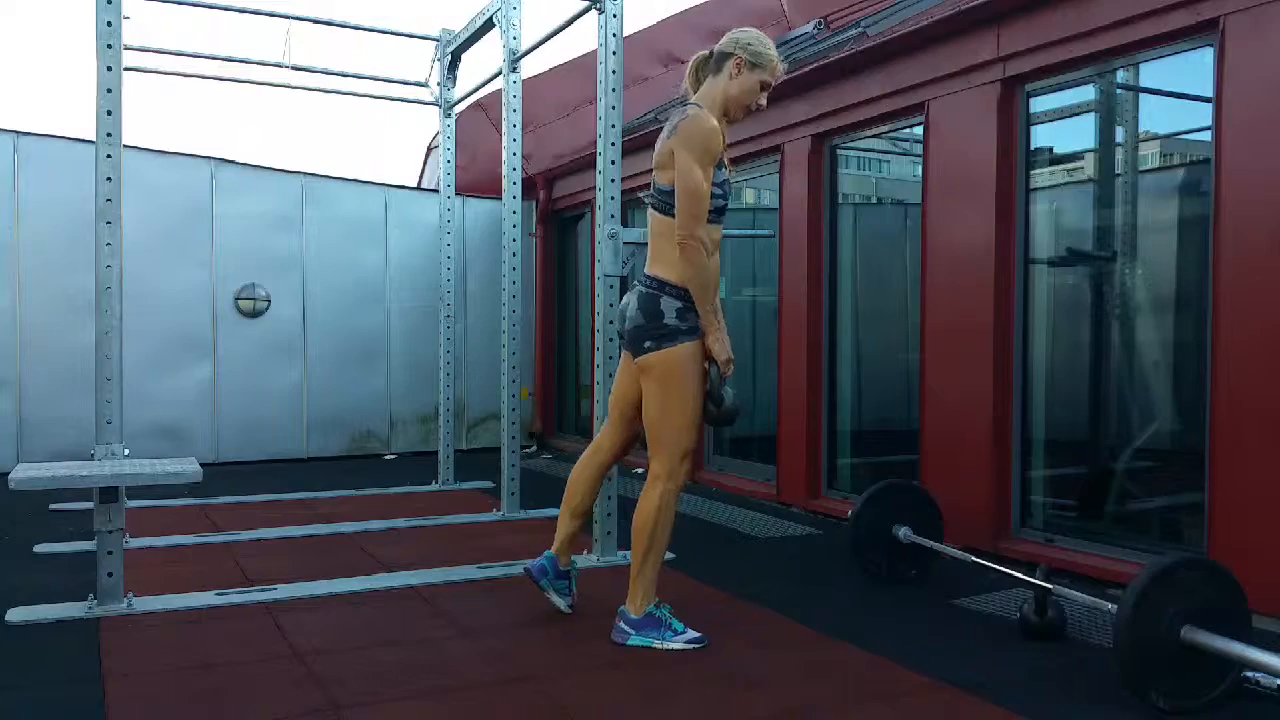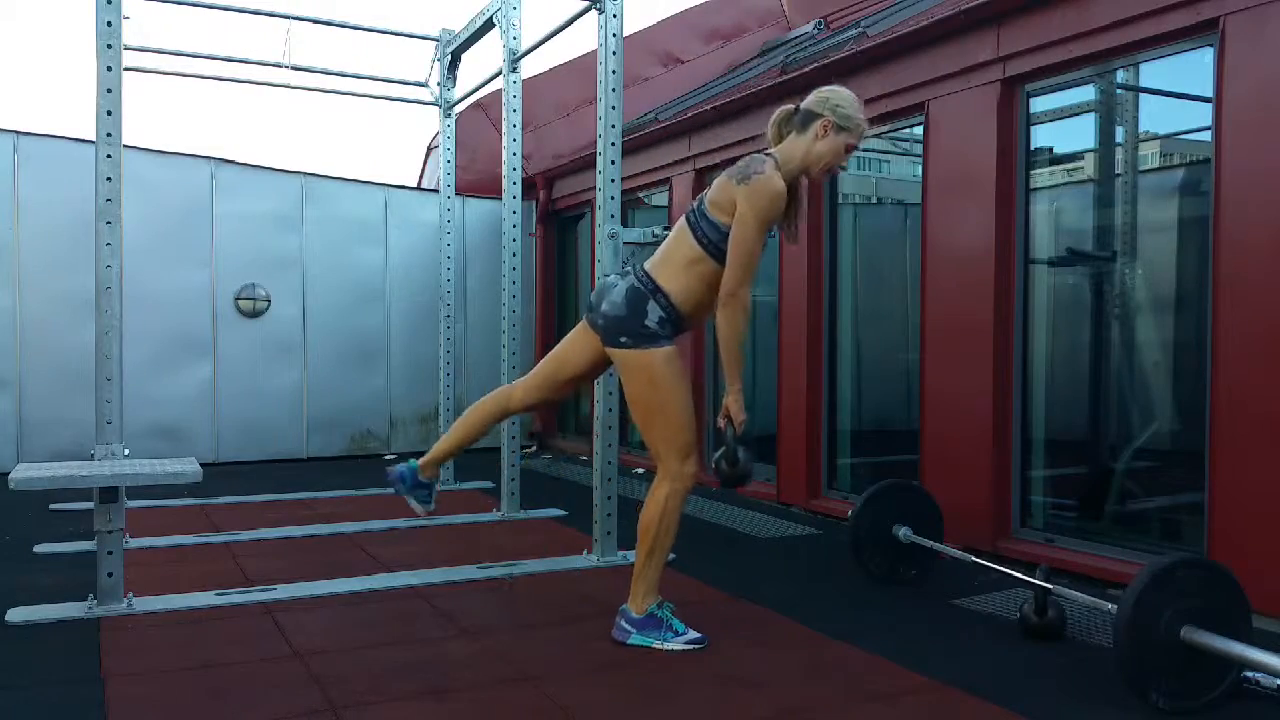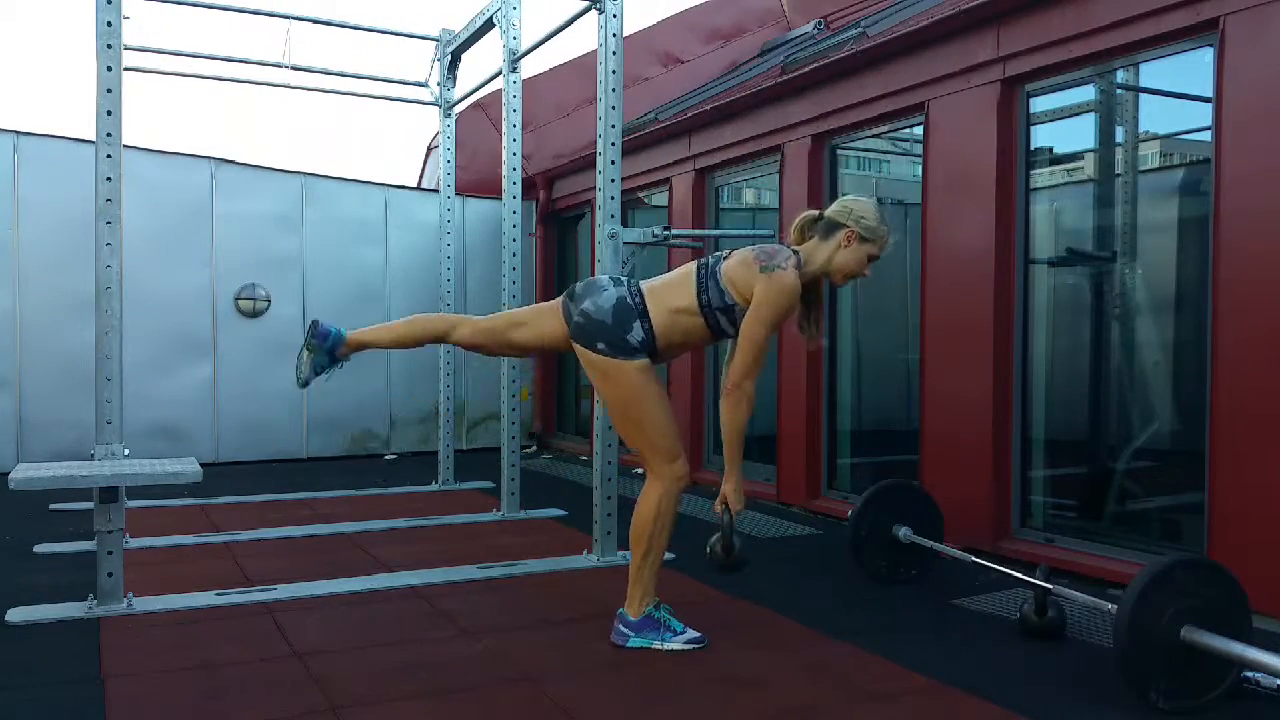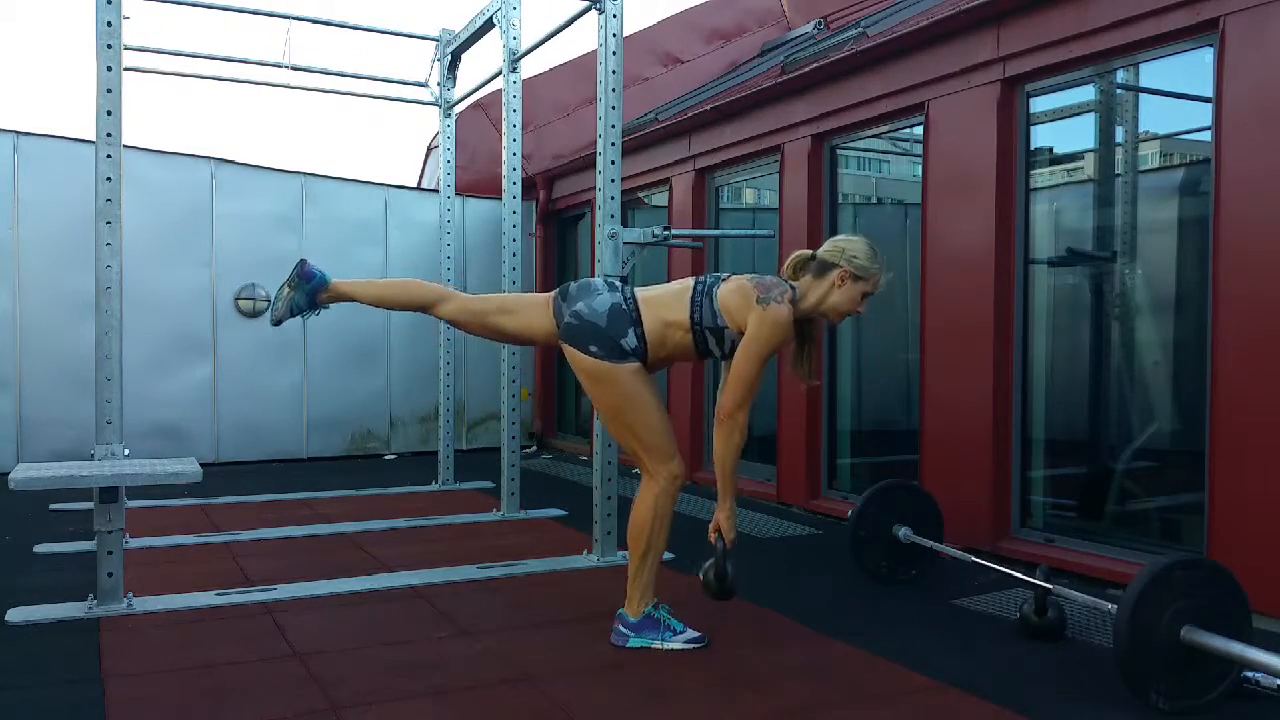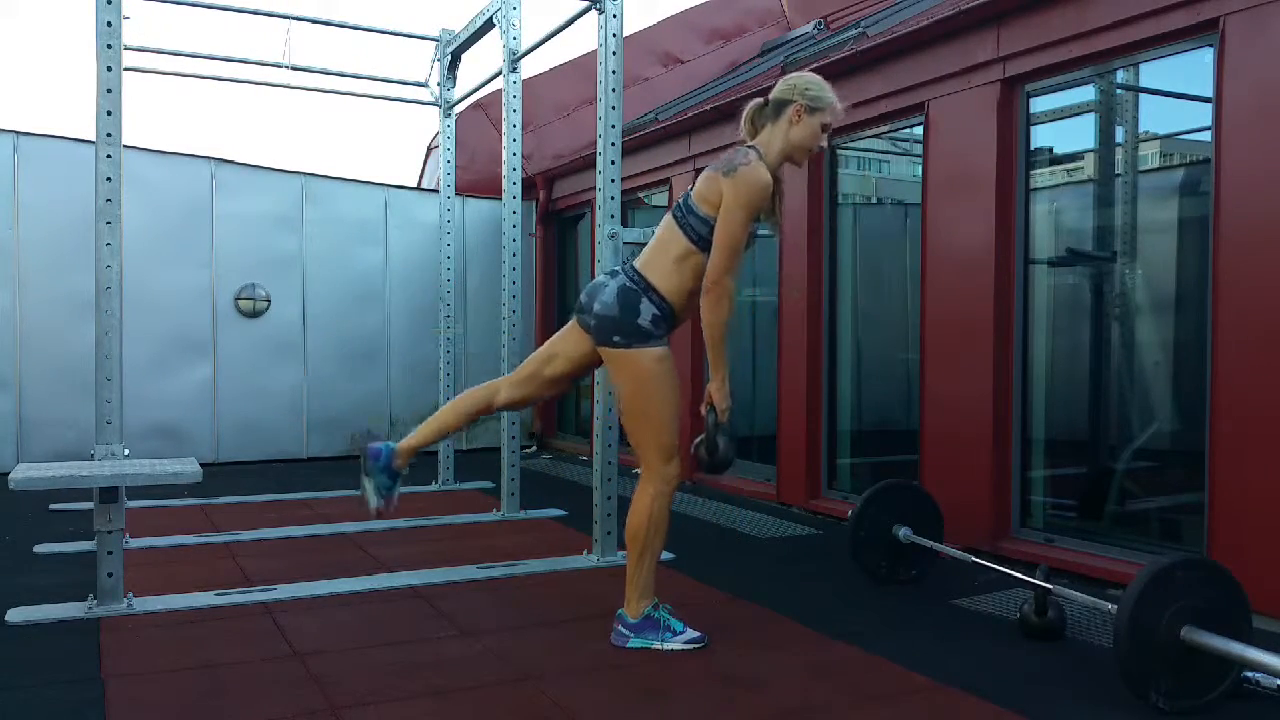
dt=0.7s
person 1, frame 1
left shoulder: (690, 125)
right shoulder: (699, 125)
right elbow: (691, 241)
left wrist: (707, 324)
right wrist: (715, 330)
left hip: (651, 306)
right hip: (668, 312)
left knee: (611, 443)
right knee: (670, 469)
left ankle: (555, 561)
right ankle: (638, 615)
person 1, frame 2
left shoulder: (763, 174)
right shoulder: (768, 181)
left elbow: (721, 288)
right elbow: (732, 297)
left wrist: (730, 385)
right wrist: (733, 390)
left hip: (626, 300)
right hip: (645, 319)
left knee: (524, 391)
right knee: (679, 469)
left ankle: (421, 470)
right ankle: (639, 613)
person 1, frame 3
left shoulder: (782, 267)
right shoulder: (784, 278)
left elbow: (734, 380)
right elbow: (738, 386)
left wrist: (730, 467)
right wrist: (733, 475)
left hip: (601, 304)
right hip: (614, 327)
left knee: (463, 329)
right knee: (669, 472)
left ankle: (336, 342)
right ankle: (636, 617)
person 1, frame 4
left shoulder: (773, 299)
right shoulder: (778, 311)
left elbow: (731, 408)
right elbow: (731, 414)
right wrist: (726, 503)
left hip: (592, 304)
right hip: (603, 330)
left knee: (447, 304)
right knee: (665, 472)
left ankle: (320, 286)
right ankle: (637, 617)
person 1, frame 5
left shoulder: (738, 164)
right shoulder: (755, 175)
right elbow: (715, 286)
right wrist: (719, 379)
left hip: (616, 298)
right hip: (636, 315)
left knee: (512, 388)
right knee: (662, 471)
left ankle: (393, 459)
right ankle: (636, 617)
